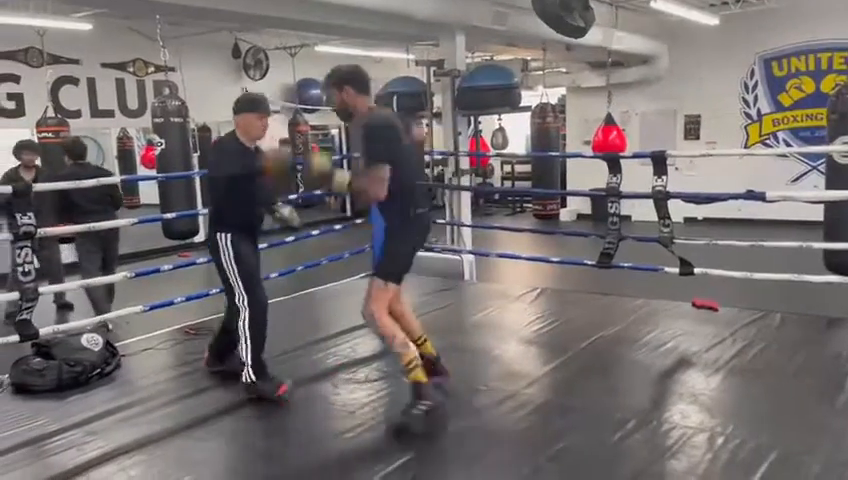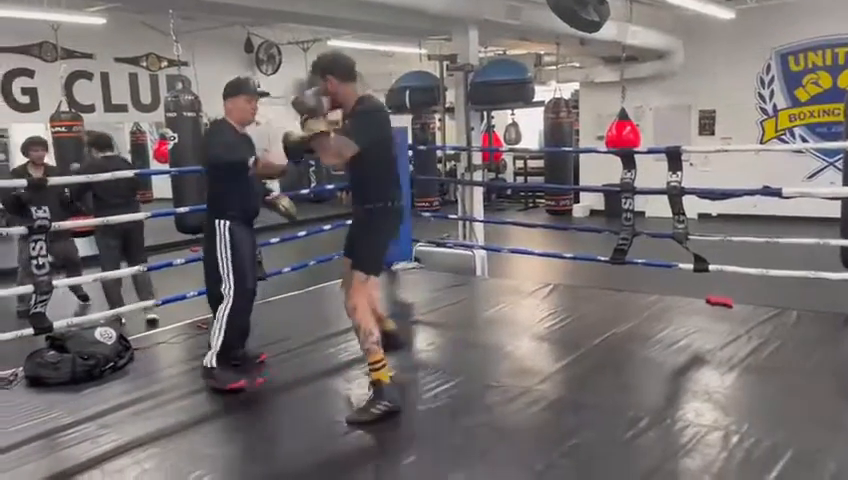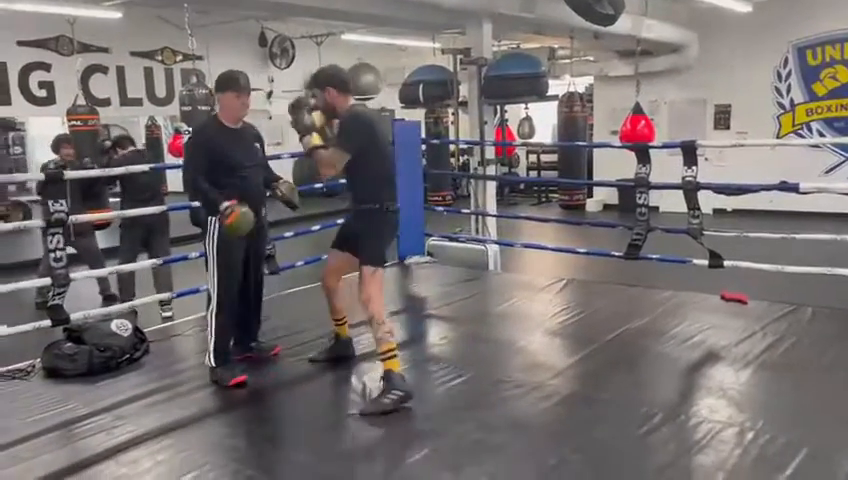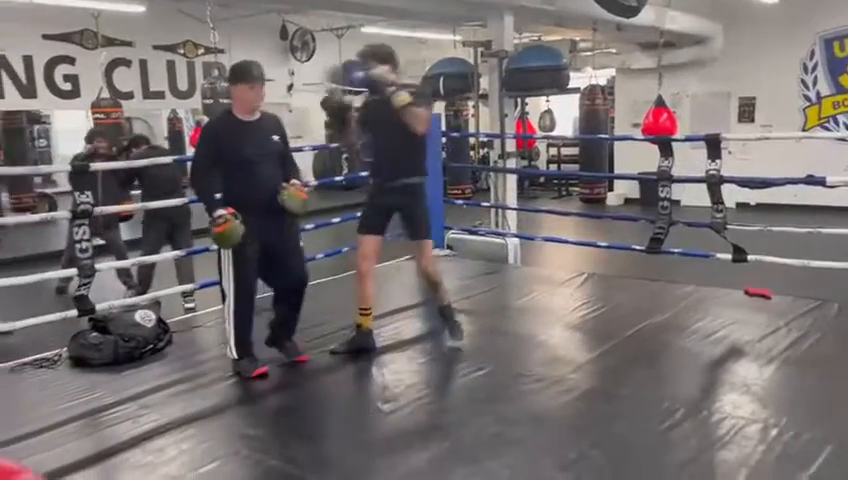
dt=0.3s
person 1, frame 1
left shoulder: (373, 128)
right shoulder: (387, 119)
left elbow: (376, 191)
left wrist: (336, 177)
left hip: (405, 222)
right hip: (415, 216)
left knee: (375, 309)
right knee: (391, 295)
left ankle: (422, 391)
right ankle: (430, 360)
person 1, frame 2
left shoulder: (368, 112)
right shoulder: (357, 112)
left elbow: (333, 156)
right elbow: (343, 156)
left wrist: (312, 117)
left hip: (380, 213)
right hip: (368, 210)
left knee: (356, 302)
right knee: (355, 282)
left ankle: (384, 393)
right ankle: (388, 333)
person 1, frame 3
left shoulder: (355, 120)
right shoulder: (358, 116)
left elbow: (328, 167)
right elbow: (338, 151)
left wrist: (307, 131)
right wrist: (319, 124)
left hip: (377, 214)
right hip: (363, 211)
left knee: (369, 296)
right knee: (328, 277)
left ankle: (395, 382)
right ankle: (342, 343)
person 1, frame 4
left shoulder: (409, 95)
right shoulder: (371, 104)
left elbow: (420, 125)
right elbow: (356, 137)
left wrist: (390, 88)
left hip: (411, 189)
right hip: (380, 190)
left knee: (425, 264)
right knee: (363, 262)
left ankle: (446, 313)
right ankle: (364, 333)
person 2, frame 1
left shoulder: (257, 153)
right shoulder: (224, 148)
left elbow: (264, 193)
right elbow: (219, 179)
left wrist: (279, 208)
right wrist: (261, 167)
left hip: (248, 235)
right hip: (227, 237)
left knee: (245, 299)
right knee: (252, 300)
left ankle: (219, 356)
right ankle: (254, 376)
person 2, frame 2
left shoulder: (245, 139)
right shoulder: (217, 133)
right elbow: (218, 164)
right wrist: (255, 163)
left hip: (244, 224)
right hip: (224, 225)
left knee: (246, 289)
right knee: (232, 292)
left ankle: (233, 349)
right ankle: (215, 364)
person 2, frame 3
left shoulder: (251, 132)
right shoulder: (204, 135)
right elbow: (193, 181)
left wrist: (277, 183)
right wrist: (221, 205)
left hip: (255, 220)
right hip: (223, 224)
left knee: (253, 285)
right knee: (224, 292)
left ankle: (245, 341)
right ankle: (219, 361)
person 2, frame 4
left shoulder: (273, 123)
right shoulder: (216, 130)
left elbow: (287, 160)
right elbow: (199, 176)
left wrist: (294, 181)
right wrist: (217, 209)
left hip: (278, 217)
right hip: (240, 221)
left knee: (294, 278)
right knee: (239, 290)
left ankle: (281, 337)
right ankle: (242, 355)
person 3, frame 1
left shoulder: (63, 178)
right shoulder: (104, 173)
left elbow: (61, 209)
right elbow: (118, 202)
left wrist: (72, 223)
left hip: (86, 232)
right hip: (109, 228)
left knee: (91, 275)
right knee: (109, 271)
right ankle: (107, 310)
person 3, frame 2
left shoulder: (90, 167)
right shoulder: (128, 165)
left elbow: (76, 194)
left hip: (107, 225)
right hip: (132, 221)
left knee: (110, 269)
right knee: (139, 264)
right ankle: (149, 307)
person 3, frame 3
left shoulder: (119, 162)
right shoulder: (153, 159)
left wrist: (110, 157)
left hip: (134, 218)
right hip: (158, 215)
left knee: (126, 260)
right knee: (161, 259)
left ankle: (126, 303)
right ankle: (166, 305)
person 3, frame 4
left shoulder: (136, 159)
right shoulder: (169, 154)
left elbow: (124, 184)
right elbow: (182, 175)
left hip: (156, 212)
right hip: (179, 208)
left knee: (148, 253)
right knee: (183, 251)
left ankle: (140, 294)
right ankle: (188, 296)
person 4, frame 1
left shoulder: (45, 175)
left elbow: (54, 200)
left wrist: (56, 221)
left hip: (45, 229)
left knee: (55, 266)
left ankle: (60, 299)
person 4, frame 2
left shoulder: (54, 172)
right shoulder: (17, 174)
left elbow: (64, 198)
left wrist: (74, 208)
left knee: (72, 258)
right knee: (27, 268)
left ankle: (78, 291)
right ankle: (23, 305)
person 4, frame 3
left shoulder: (80, 168)
right shoulder: (48, 167)
left elbow: (95, 193)
right elbow: (41, 190)
right wrist: (53, 170)
left hip: (79, 223)
left knee: (95, 258)
right knee: (49, 262)
left ankle: (107, 292)
right ankle: (41, 297)
person 4, frame 4
left shoulder: (112, 160)
right shoulder: (80, 159)
right elbow: (74, 181)
right wrist: (85, 157)
left hip: (107, 215)
left knee: (119, 250)
right knee: (72, 251)
left ankle: (130, 283)
right ankle: (63, 282)
